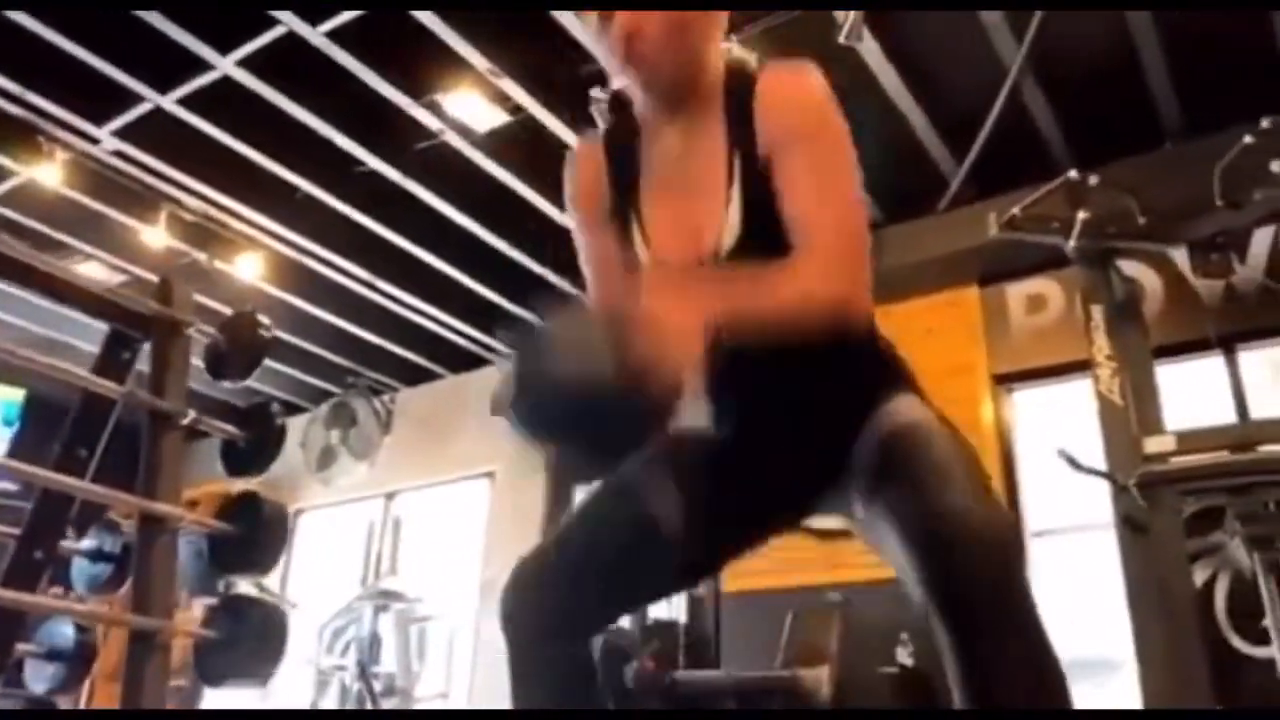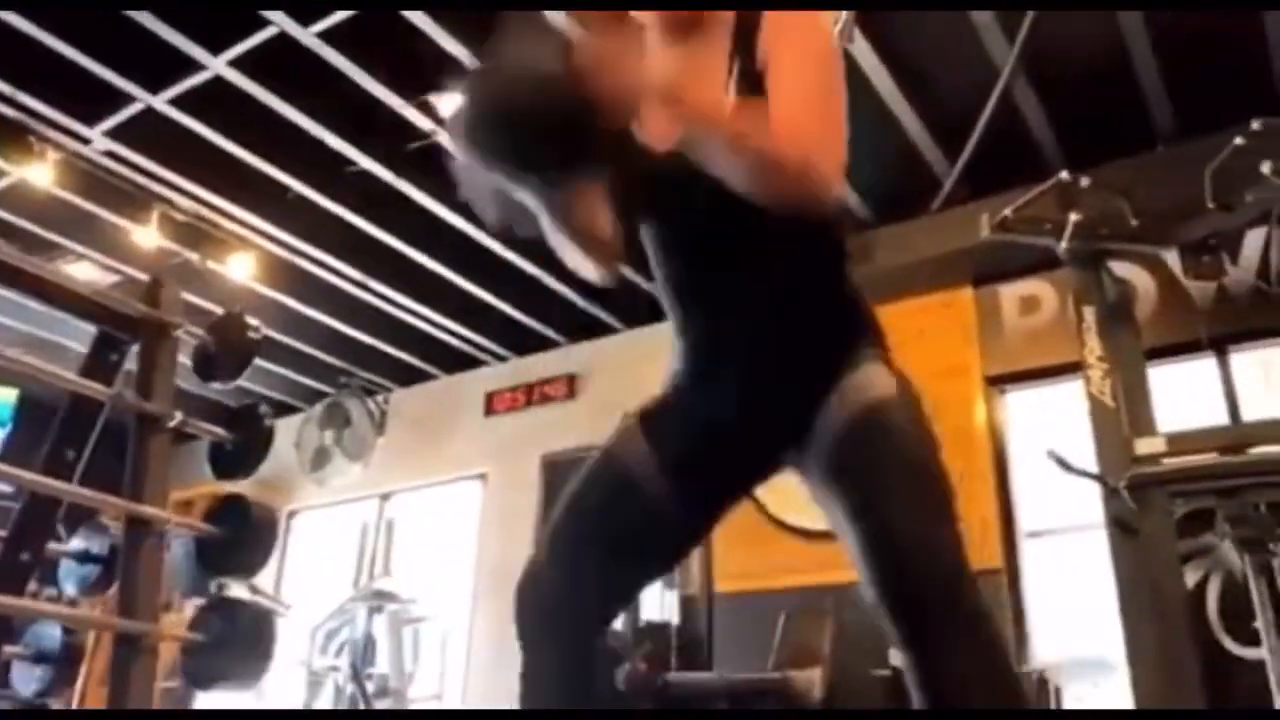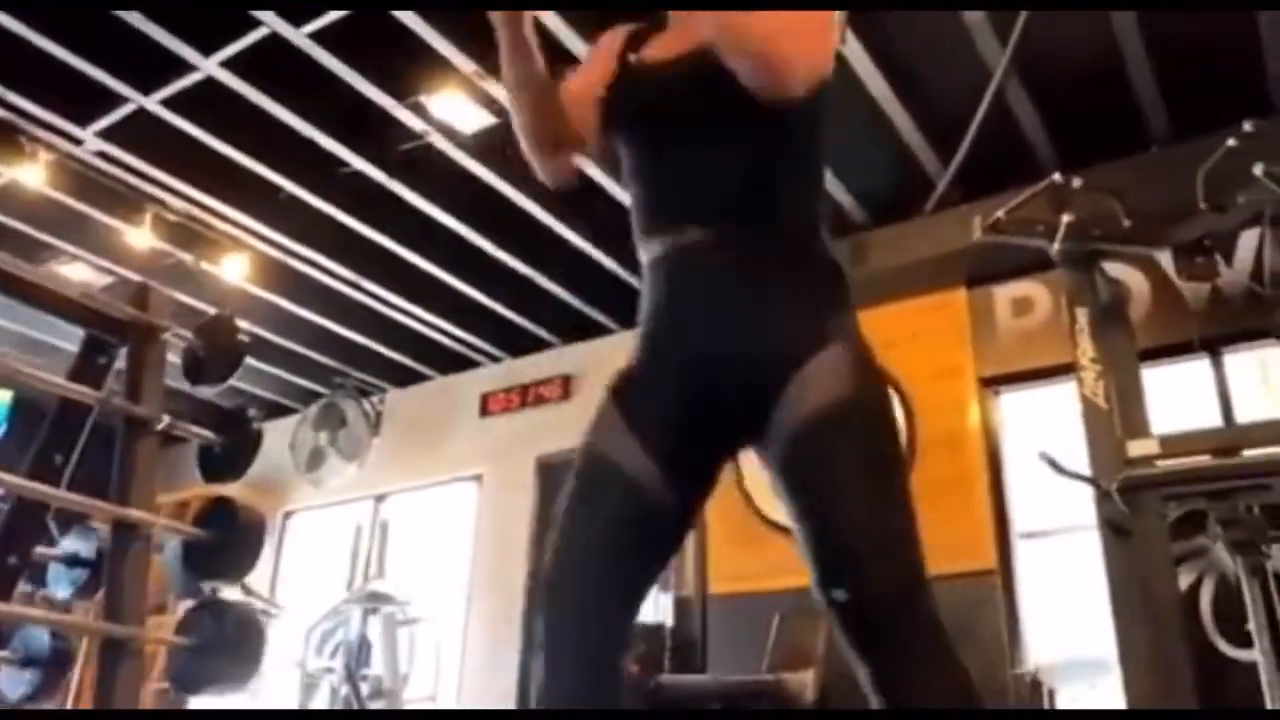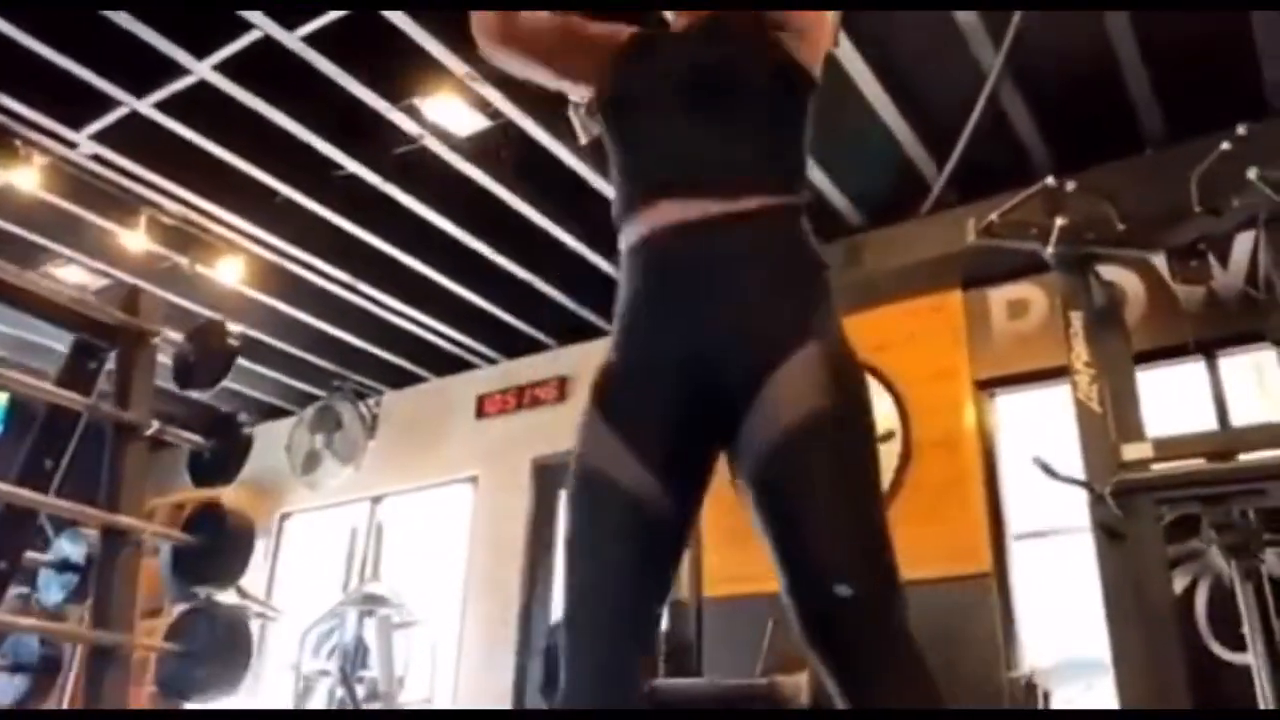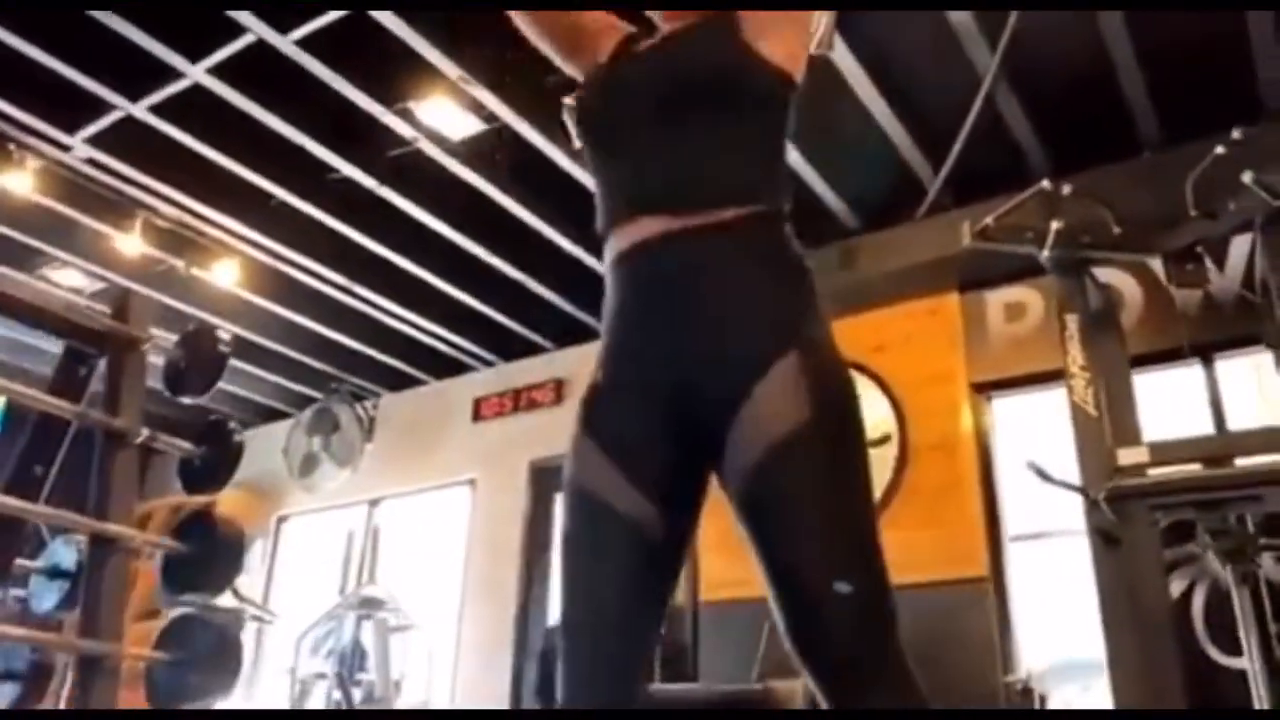
dt=0.1s
person 1, frame 1
left shoulder: (786, 97)
right shoulder: (596, 165)
left elbow: (842, 285)
right elbow: (621, 320)
left wrist: (698, 306)
left hip: (860, 410)
right hip: (741, 442)
left knee: (975, 566)
right knee: (539, 601)
person 1, frame 2
left shoulder: (783, 30)
right shoulder: (609, 71)
left elbow: (811, 170)
right elbow: (596, 254)
left wrist: (659, 86)
right wrist: (552, 185)
left hip: (824, 368)
right hip: (707, 390)
left knee: (924, 579)
right knee: (551, 599)
person 1, frame 3
left shoulder: (787, 25)
right shoulder: (622, 52)
left elbow: (784, 71)
right elbow: (552, 158)
right wrist: (513, 29)
left hip: (792, 323)
right hip: (674, 342)
left knee: (880, 606)
right knee: (570, 625)
person 1, frame 4
left shoulder: (779, 30)
right shoulder: (618, 50)
right elbow: (503, 38)
left hip: (768, 315)
right hip: (649, 334)
left knee: (853, 621)
right knee: (597, 653)
person 1, frame 5
left shoulder: (764, 26)
right shoulder: (607, 49)
left hip: (756, 323)
right hip: (638, 350)
left knee: (846, 644)
right knee: (591, 665)
